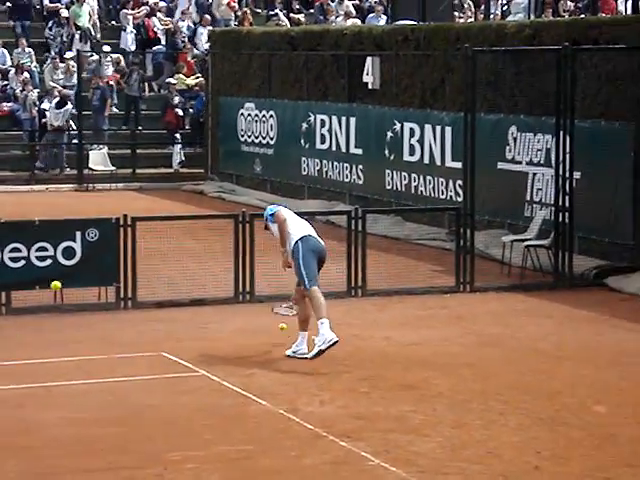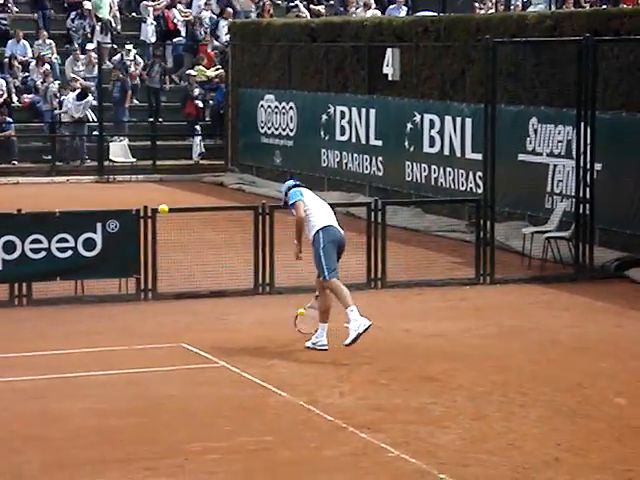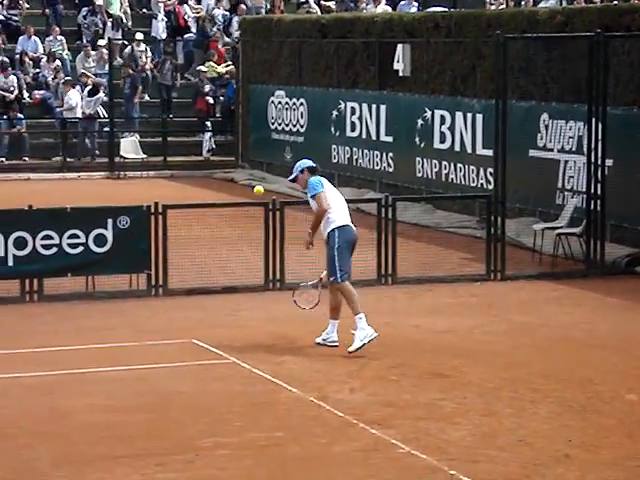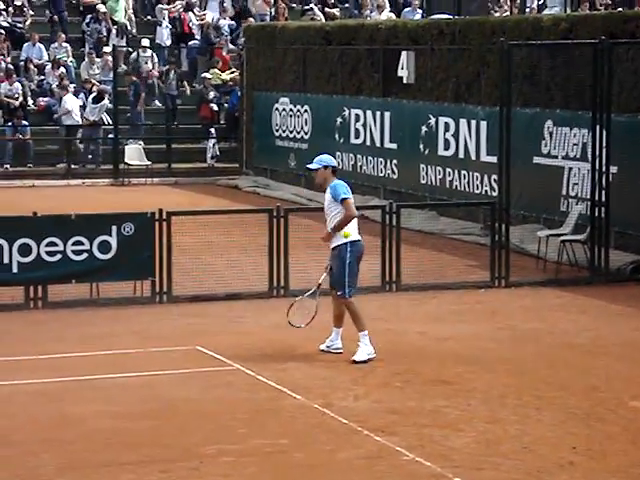
dt=0.2s
person 1, frame 1
left shoulder: (272, 211)
left elbow: (283, 219)
right elbow: (302, 270)
left wrist: (284, 251)
right wrist: (298, 293)
left hip: (305, 245)
right hip: (318, 246)
left knee: (312, 289)
right knee: (303, 293)
left ankle: (326, 334)
right ankle: (300, 346)
person 1, frame 2
left shoulder: (295, 191)
right shoulder: (316, 200)
left elbow: (300, 215)
left wrist: (298, 243)
left hip: (324, 234)
right hip: (336, 235)
left knee: (330, 280)
right knee: (321, 284)
left ankle: (356, 321)
right ankle: (320, 337)
person 1, frame 3
left shoulder: (314, 181)
right shoulder: (326, 186)
left elbow: (322, 207)
left wrist: (311, 233)
left hip: (338, 232)
right hip: (345, 232)
left knee: (340, 281)
right knee: (333, 283)
left ankle: (363, 328)
right ankle: (331, 333)
person 1, frame 4
left shoulder: (337, 185)
right shoulder: (333, 190)
left elbow: (352, 213)
left wrist: (330, 232)
right wrist: (333, 257)
left hip: (348, 245)
right hip: (341, 246)
left knee: (346, 296)
right knee: (337, 293)
left ankle: (366, 345)
right ankle: (335, 341)
